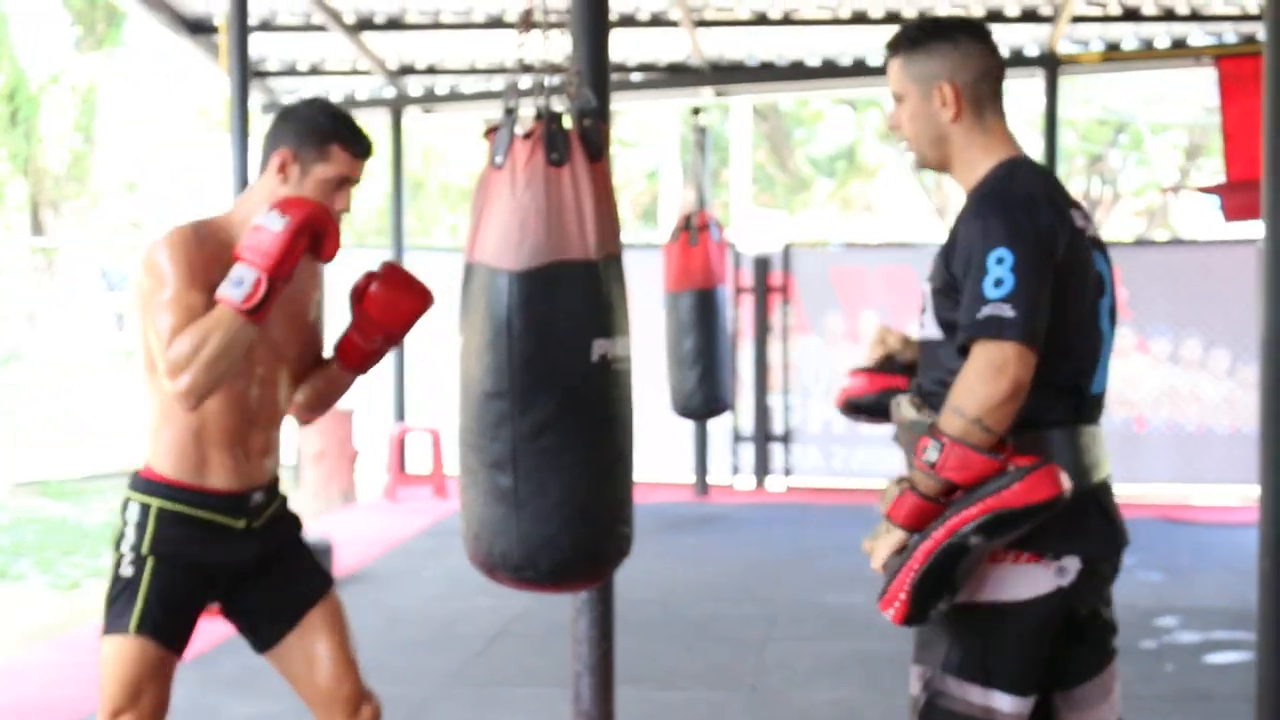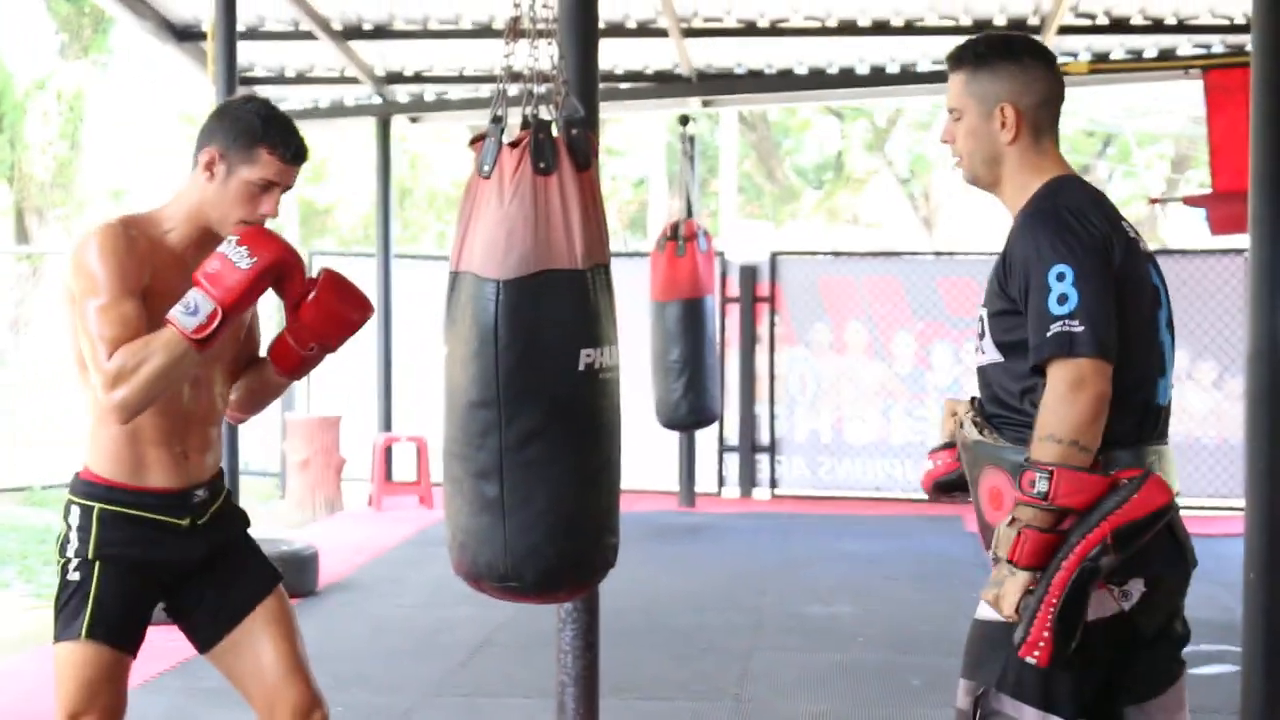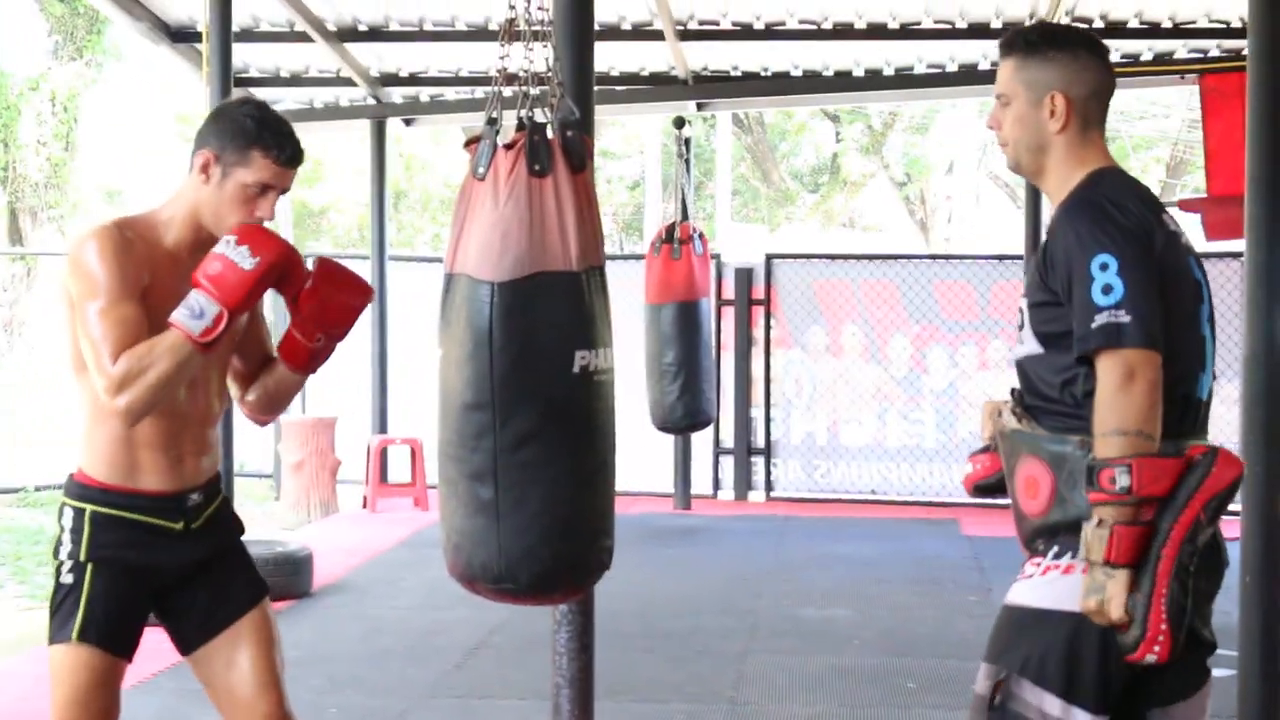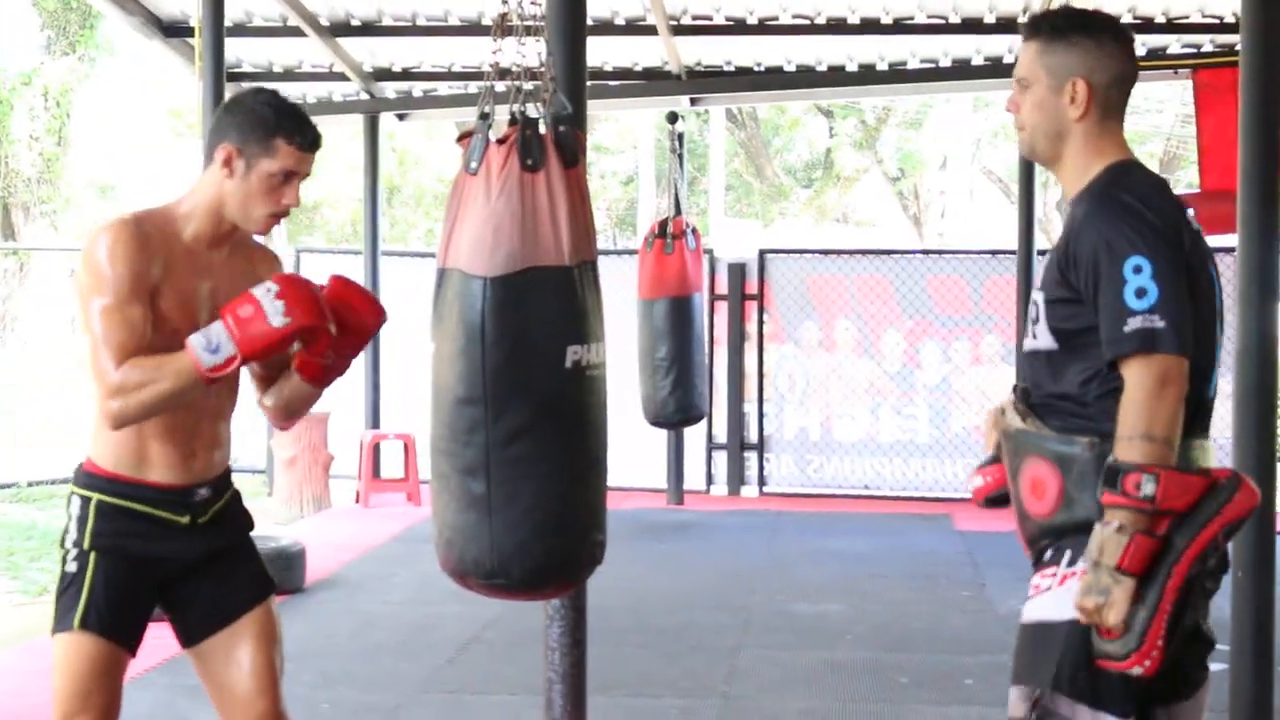
dt=0.2s
person 1, frame 1
left shoulder: (1001, 208)
right shoulder: (1046, 200)
left elbow: (999, 374)
left wrist: (910, 507)
right wrist: (920, 356)
left hip: (1013, 528)
right hip: (1066, 519)
person 1, frame 2
left shoulder: (1051, 226)
right shoulder: (1095, 219)
left elbow: (1080, 388)
left wrist: (1023, 551)
right wrist: (986, 417)
left hip: (1078, 547)
right hip: (1134, 541)
person 1, frame 3
left shoulder: (1091, 218)
right shoulder: (1134, 211)
left elbow: (1130, 375)
left wrist: (1110, 550)
right wrist: (1024, 414)
left hip: (1114, 540)
right hip: (1168, 537)
person 1, frame 4
left shoulder: (1114, 214)
right shoulder: (1135, 206)
left elbow: (1157, 379)
left wrist: (1119, 552)
right wrist: (1032, 415)
left hip: (1110, 539)
right hip: (1159, 537)
person 2, frame 1
left shoulder: (302, 271)
right shoulder: (183, 250)
right elbow: (183, 384)
left wrist: (367, 339)
right wrist: (257, 274)
left hip: (261, 520)
right hip: (173, 521)
person 2, frame 2
left shoulder: (243, 262)
right shoulder: (113, 248)
right elbow: (119, 395)
left wrist: (301, 345)
right wrist: (212, 299)
left hip: (209, 517)
right hip: (116, 524)
person 2, frame 3
left shoulder: (238, 265)
right shoulder: (108, 251)
left elbow: (257, 404)
right elbow: (124, 399)
left wrist: (311, 339)
right wrist: (216, 299)
left hip: (204, 521)
right hip: (109, 527)
person 2, frame 4
left shoulder: (260, 267)
right shoulder: (124, 245)
left elbow: (281, 410)
right elbow: (118, 400)
left wrist: (324, 356)
right wrist: (235, 338)
left hip: (212, 517)
right hip: (118, 519)
